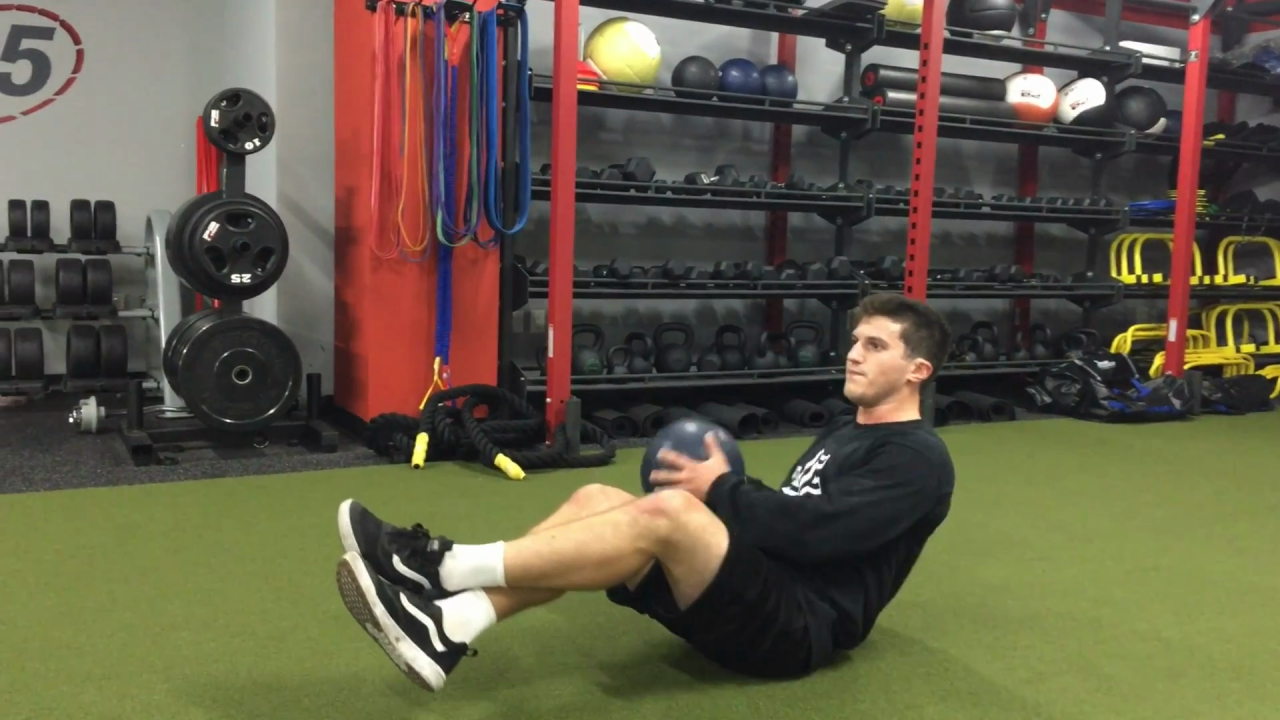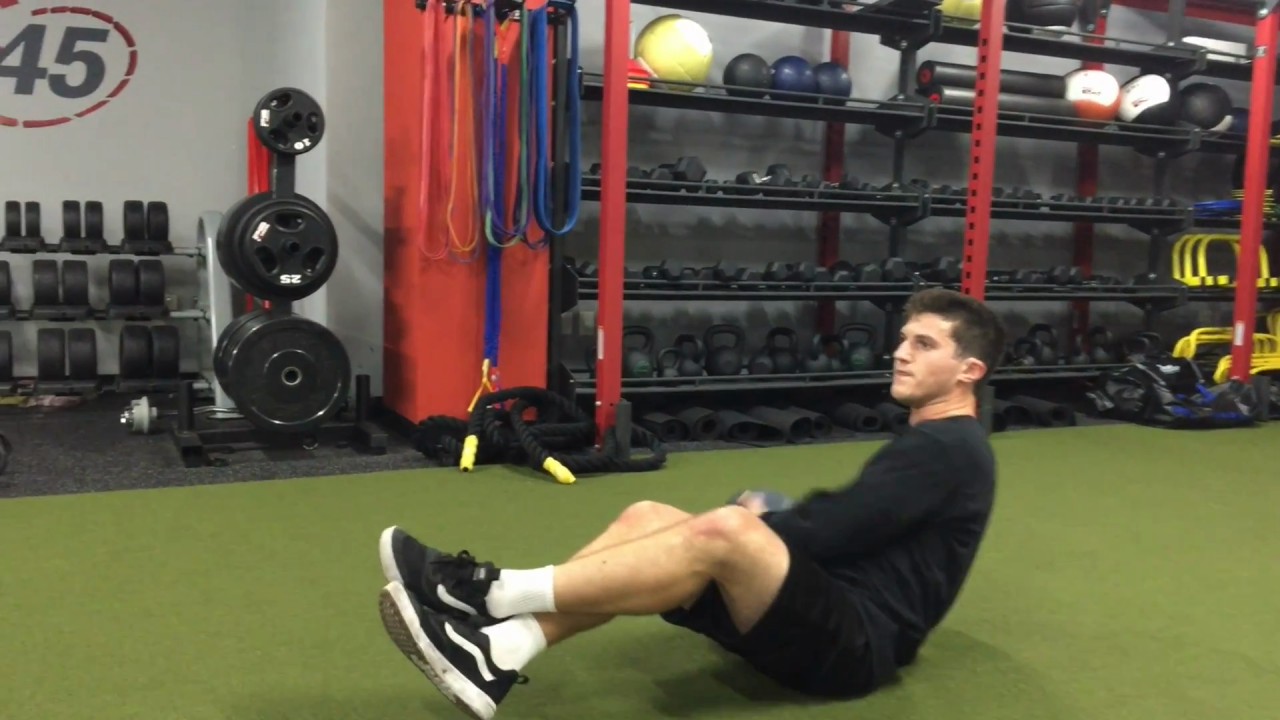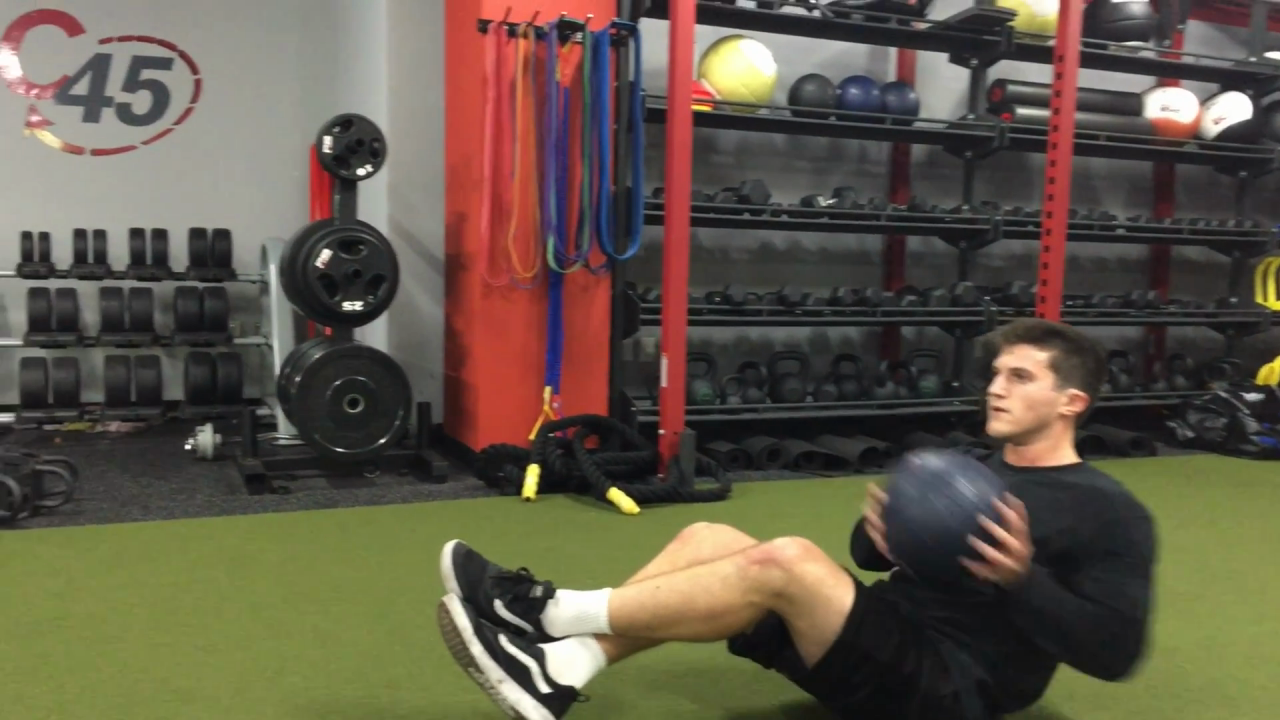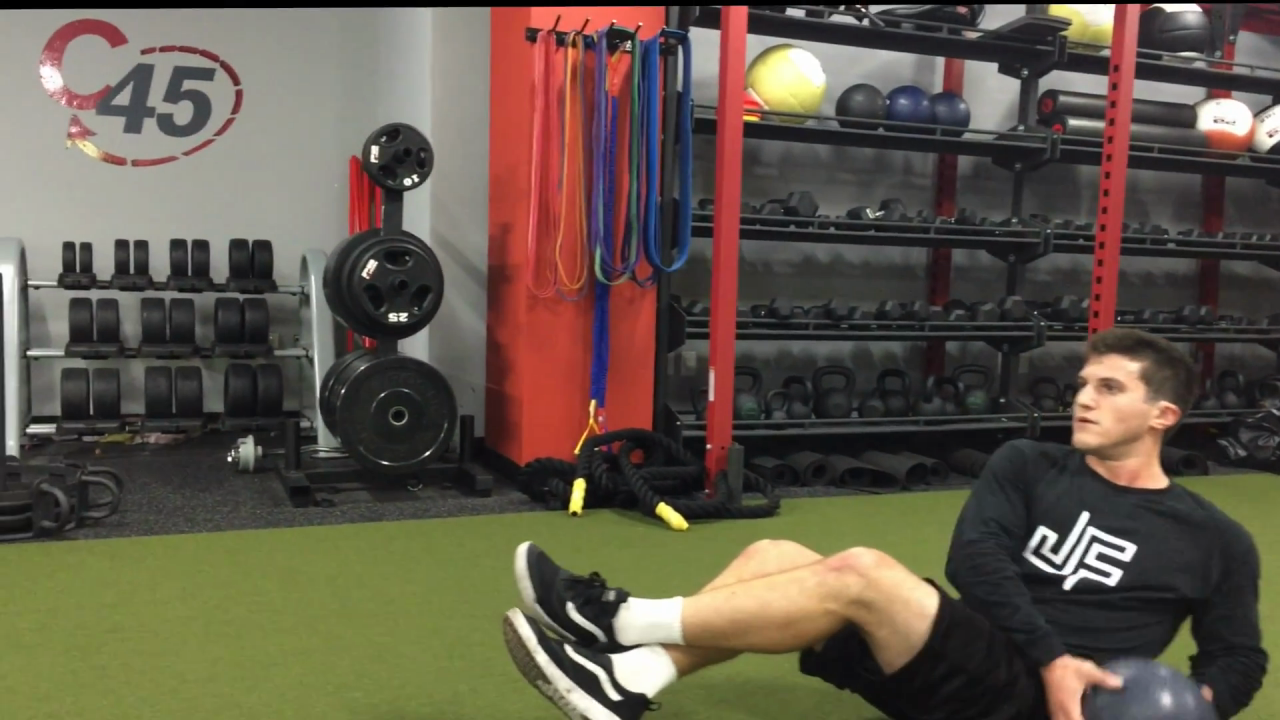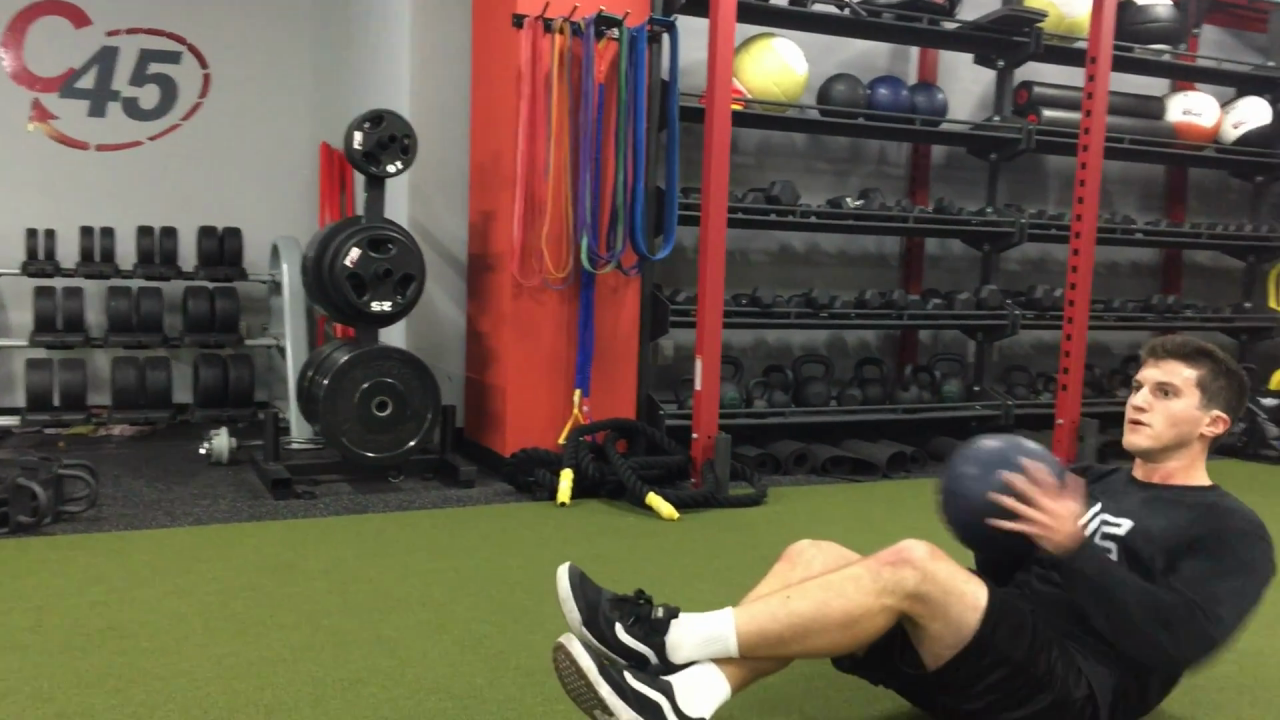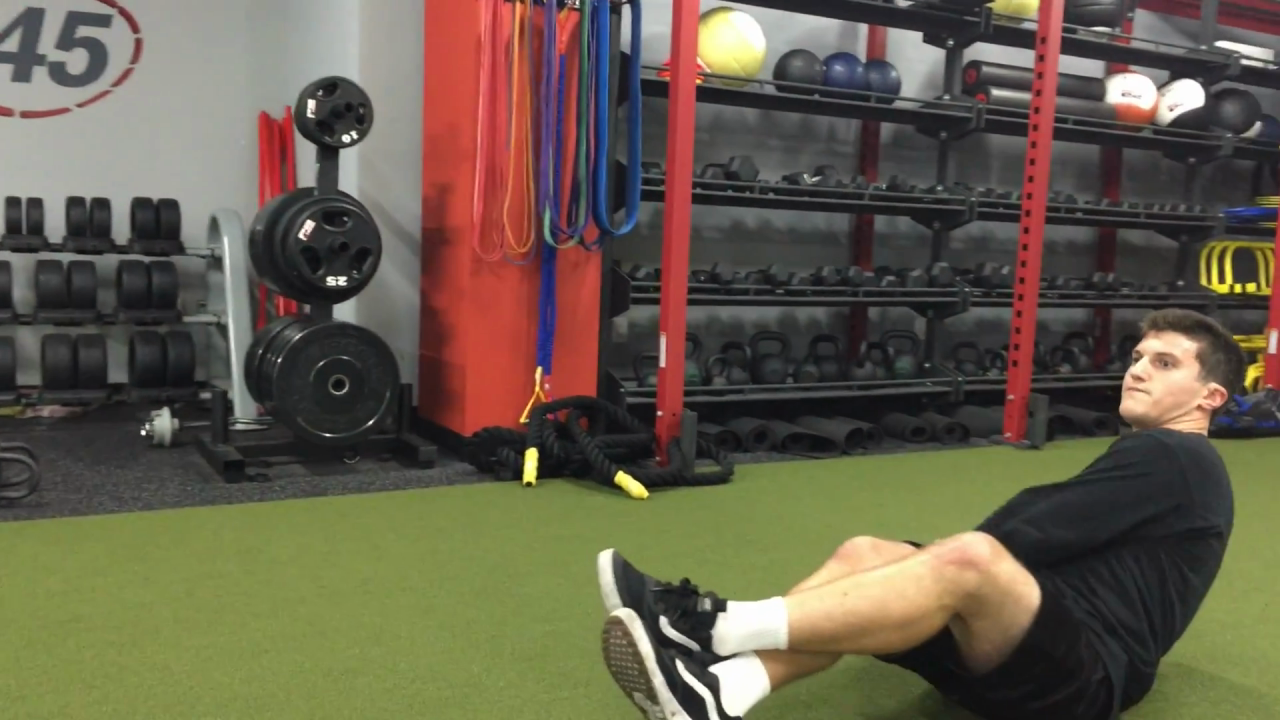
dt=0.5s
person 1, frame 1
left shoulder: (916, 458)
right shoulder: (846, 431)
left elbow: (817, 532)
left wrist: (724, 489)
right wrist: (734, 495)
left hip: (797, 625)
right hip: (755, 593)
left knee: (669, 507)
right knee: (599, 499)
left ankle: (453, 567)
right ankle: (448, 625)
person 1, frame 2
left shoulder: (949, 450)
right shoulder: (927, 441)
left elbow: (835, 527)
left wrist: (759, 528)
right wrist: (767, 533)
left hip: (853, 641)
right hip: (815, 603)
left knee: (726, 530)
right knee: (648, 518)
left ankle: (501, 591)
right ankle: (496, 655)
person 1, frame 3
left shoulder: (1110, 514)
left elbow: (1115, 647)
right elbow: (871, 549)
left wrist: (1022, 579)
right wrist: (879, 524)
right hip: (889, 638)
left knee: (788, 560)
right knee: (708, 539)
left ankle: (558, 612)
person 1, frame 4
left shoulder: (1213, 541)
right shoulder: (1029, 466)
left elbow: (1240, 658)
right elbow: (974, 557)
right wrist: (1050, 654)
right hip: (962, 657)
left knee: (862, 573)
right knee: (774, 557)
left ankle: (627, 620)
person 1, frame 5
right shoulder: (1091, 482)
left elbow: (1173, 641)
left wrist: (1073, 547)
right wrist: (1000, 537)
right hip: (997, 658)
left knee: (912, 565)
right knee: (812, 556)
left ankle: (676, 637)
person 1, frame 6
left shoulder: (1175, 459)
right shoulder: (1145, 466)
left elbow: (1042, 533)
left wrist: (961, 560)
right hip: (1006, 640)
left knee: (969, 560)
right knee: (868, 555)
left ankle: (722, 625)
